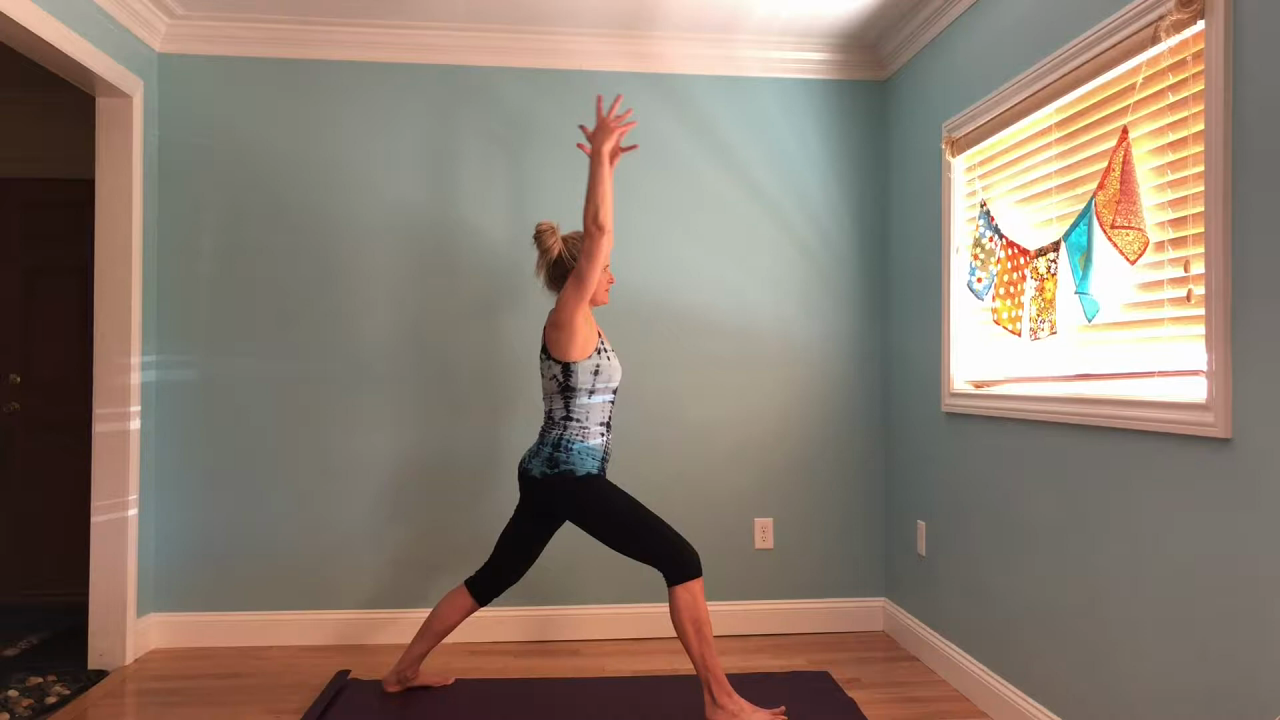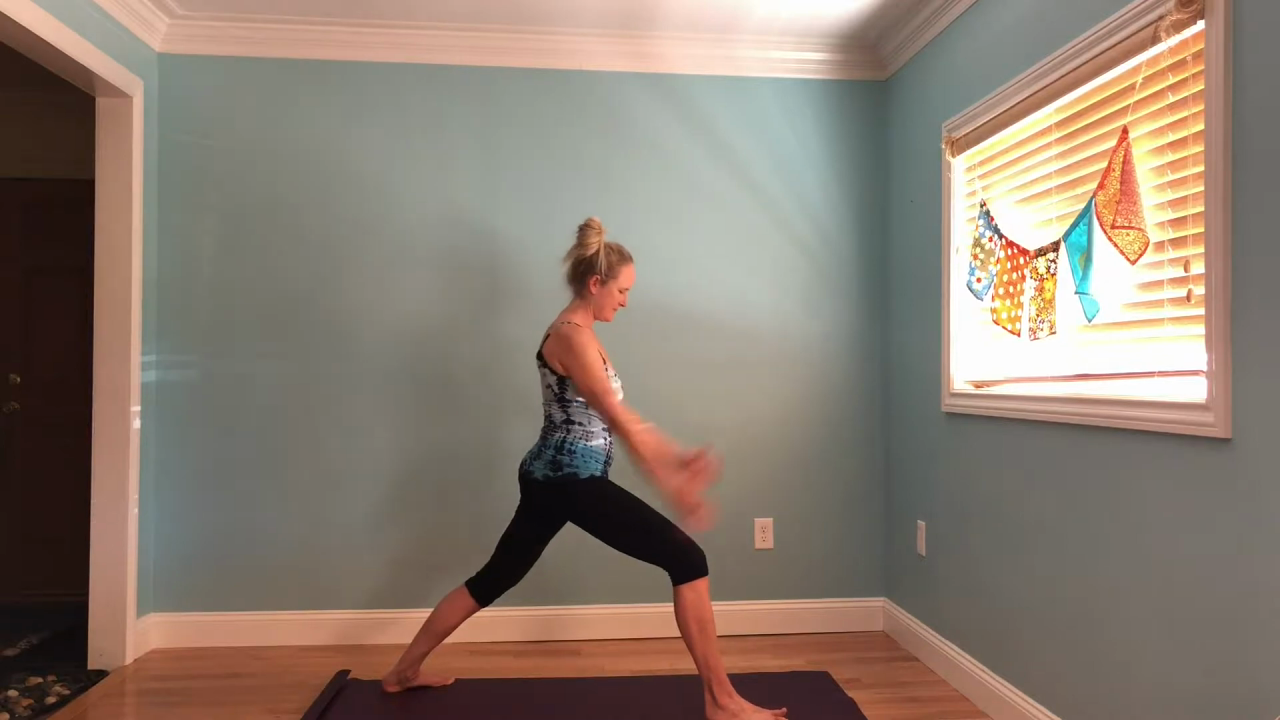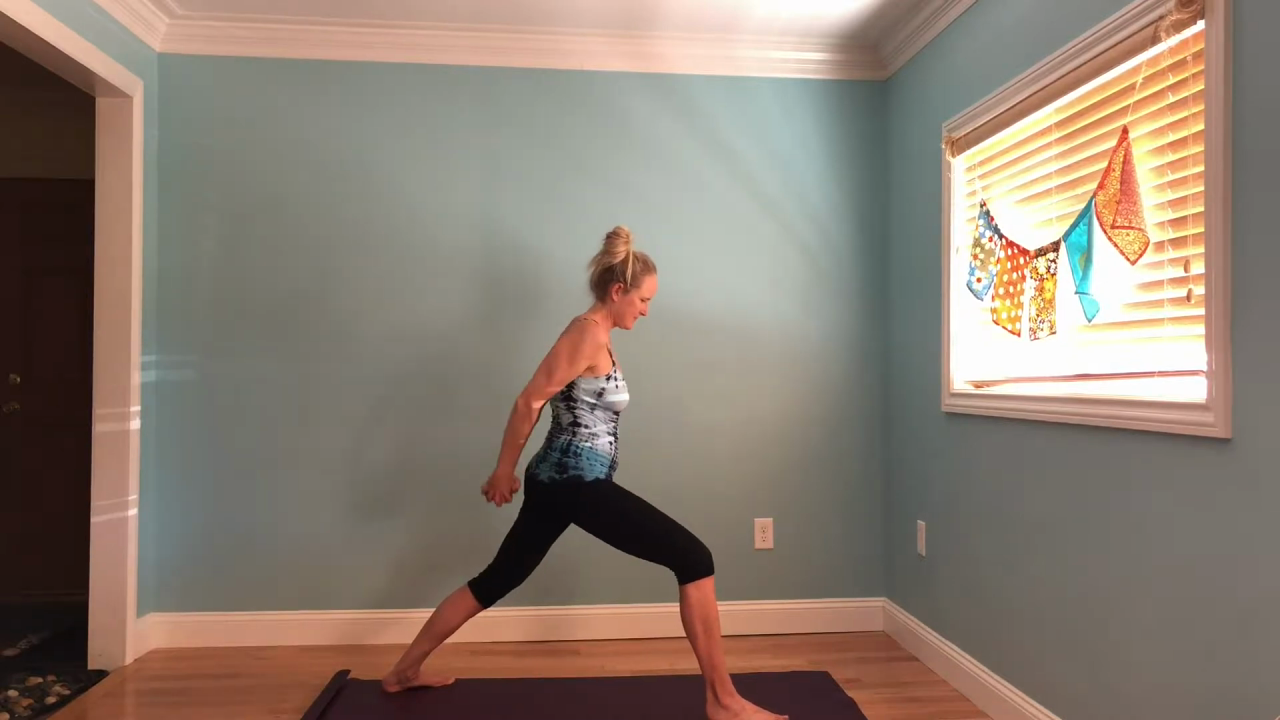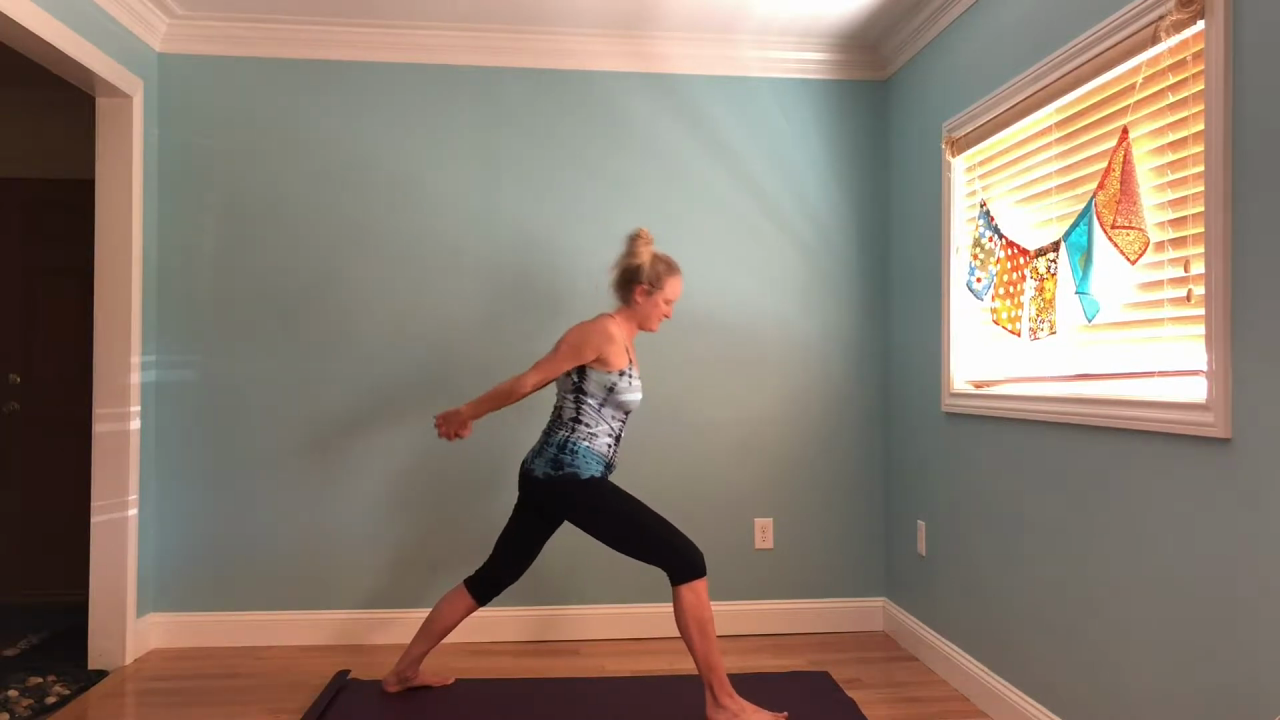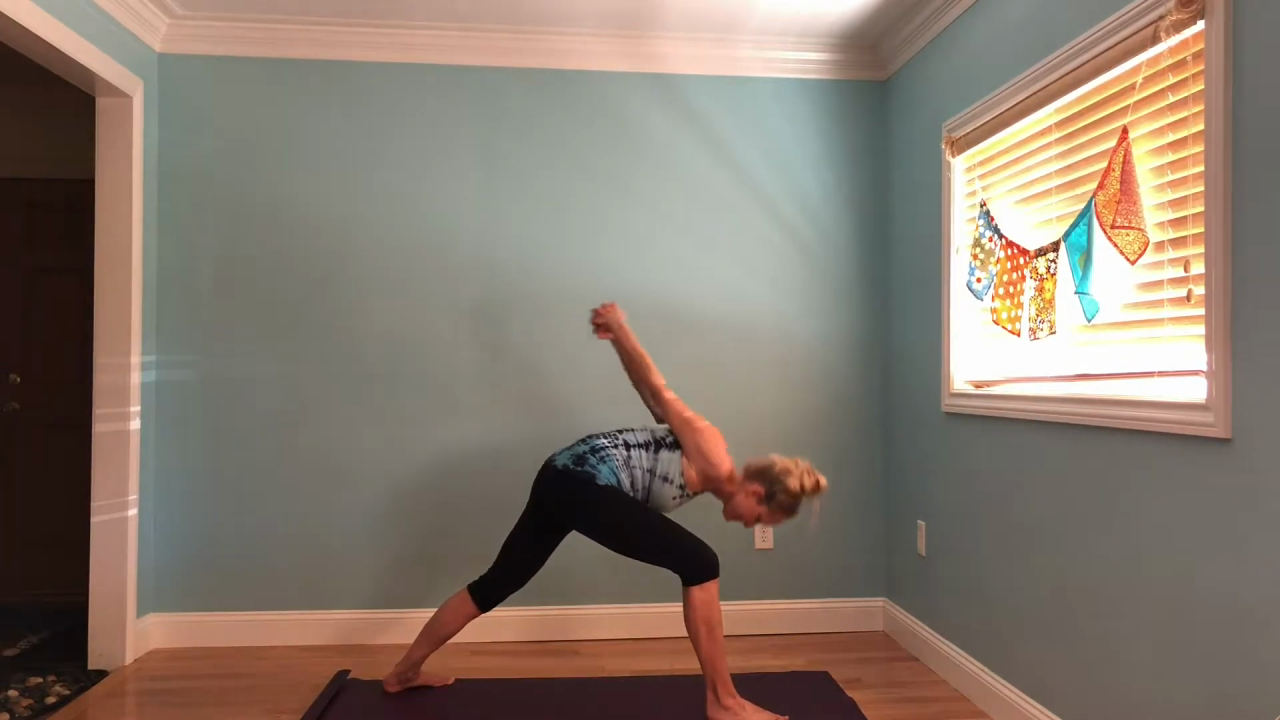
dt=1s
person 1, frame 1
left shoulder: (576, 322)
right shoulder: (568, 320)
left elbow: (595, 237)
right elbow: (598, 233)
left wrist: (603, 164)
right wrist: (600, 158)
left hip: (553, 474)
right hip: (569, 477)
left knee: (493, 578)
right knee: (681, 561)
left ankle: (404, 670)
person 1, frame 2
left shoulder: (576, 332)
right shoulder: (572, 337)
left elbow: (616, 417)
right elbow: (616, 419)
left wrist: (675, 458)
right wrist: (672, 487)
left hip: (552, 475)
right hip: (571, 478)
left knee: (494, 578)
right knee: (687, 561)
left ankle: (405, 670)
person 1, frame 3
left shoulder: (590, 334)
right shoulder: (590, 335)
left elbow: (537, 404)
right elbow: (530, 403)
left wrist: (509, 471)
right wrist: (504, 470)
left hip: (559, 478)
right hip: (579, 481)
left knee: (497, 579)
right knee: (694, 559)
left ankle: (404, 670)
person 1, frame 4
left shoulder: (621, 340)
right shoulder: (606, 332)
left elbow: (534, 383)
right elbow: (529, 380)
left wrist: (468, 416)
right wrist: (470, 412)
left hip: (552, 475)
right hip: (571, 476)
left knee: (493, 576)
right knee: (685, 561)
left ankle: (404, 670)
person 1, frame 5
left shoulder: (705, 465)
right shoulder: (718, 467)
left elbow: (656, 397)
right elbow: (663, 396)
left wrist: (618, 336)
right wrist: (620, 330)
left hip: (564, 477)
right hip: (585, 482)
left knee: (497, 582)
right knee: (699, 564)
left ankle: (405, 671)
